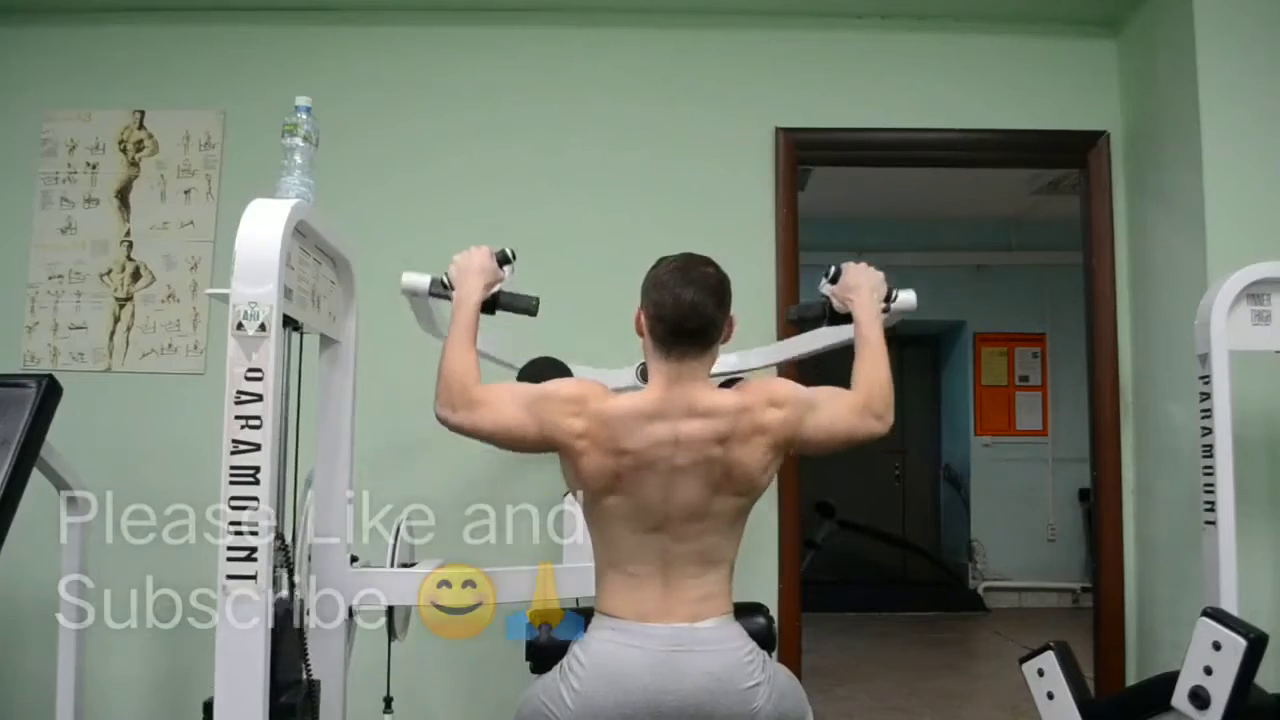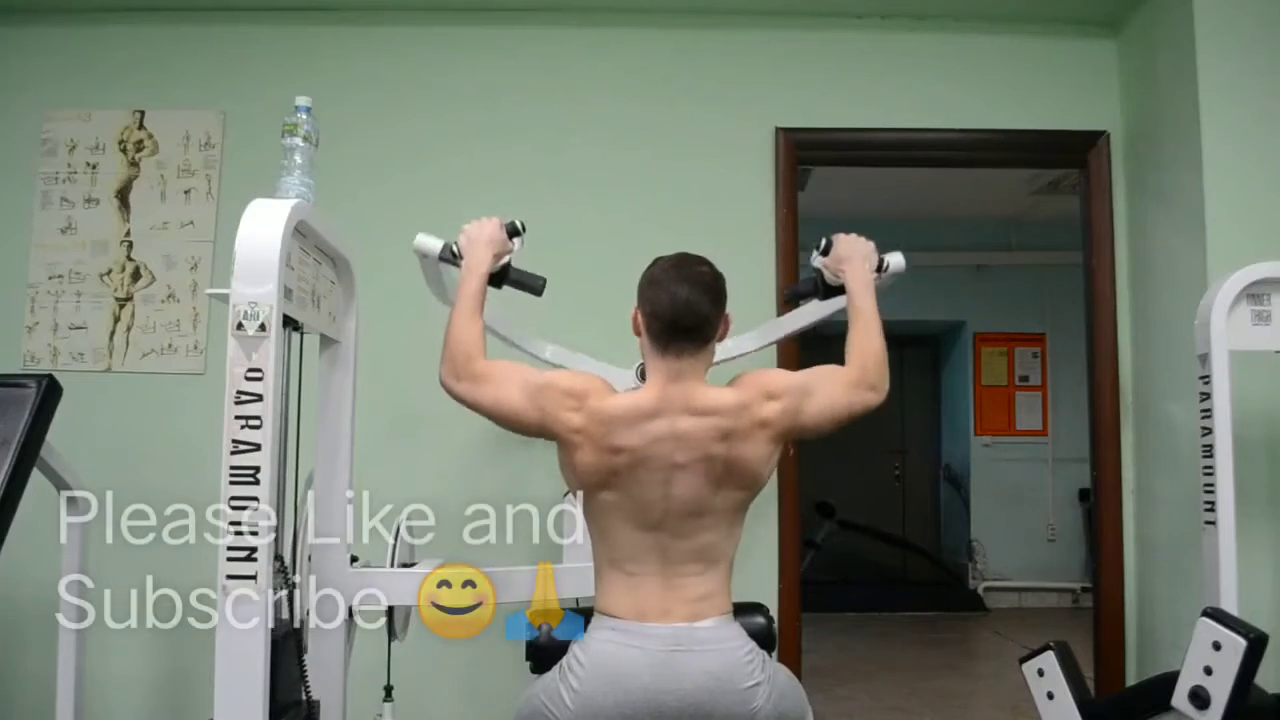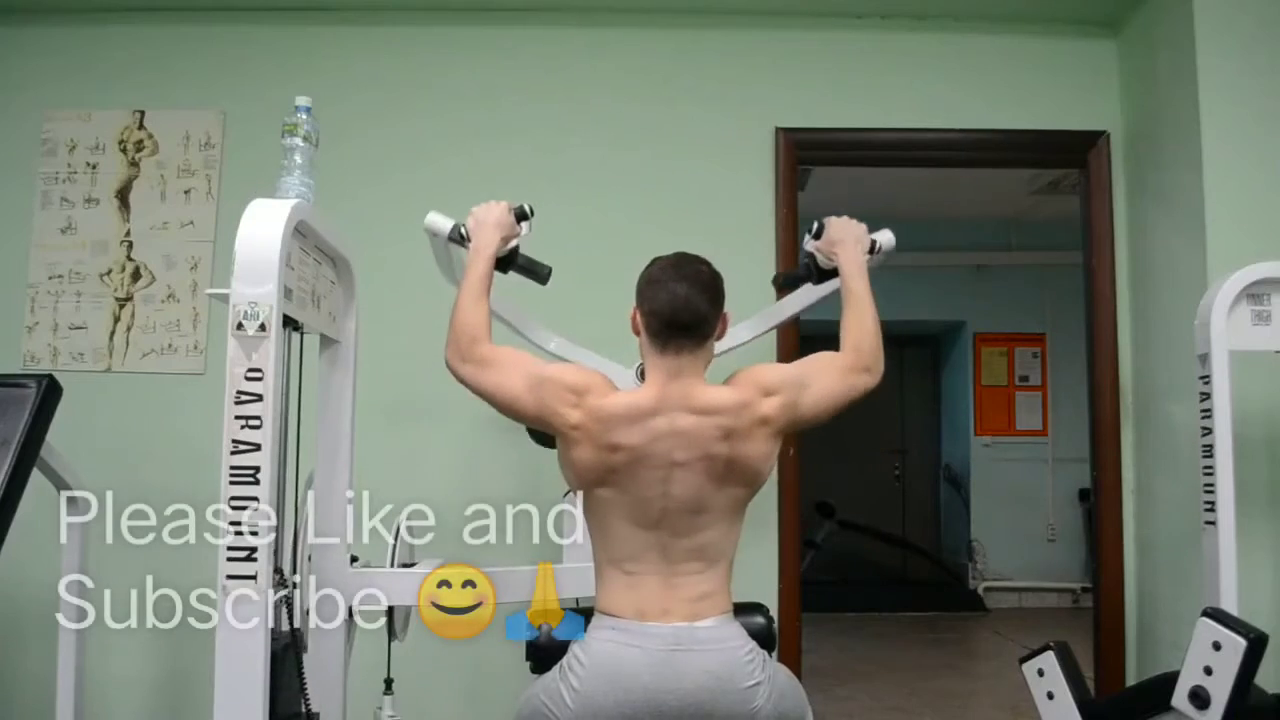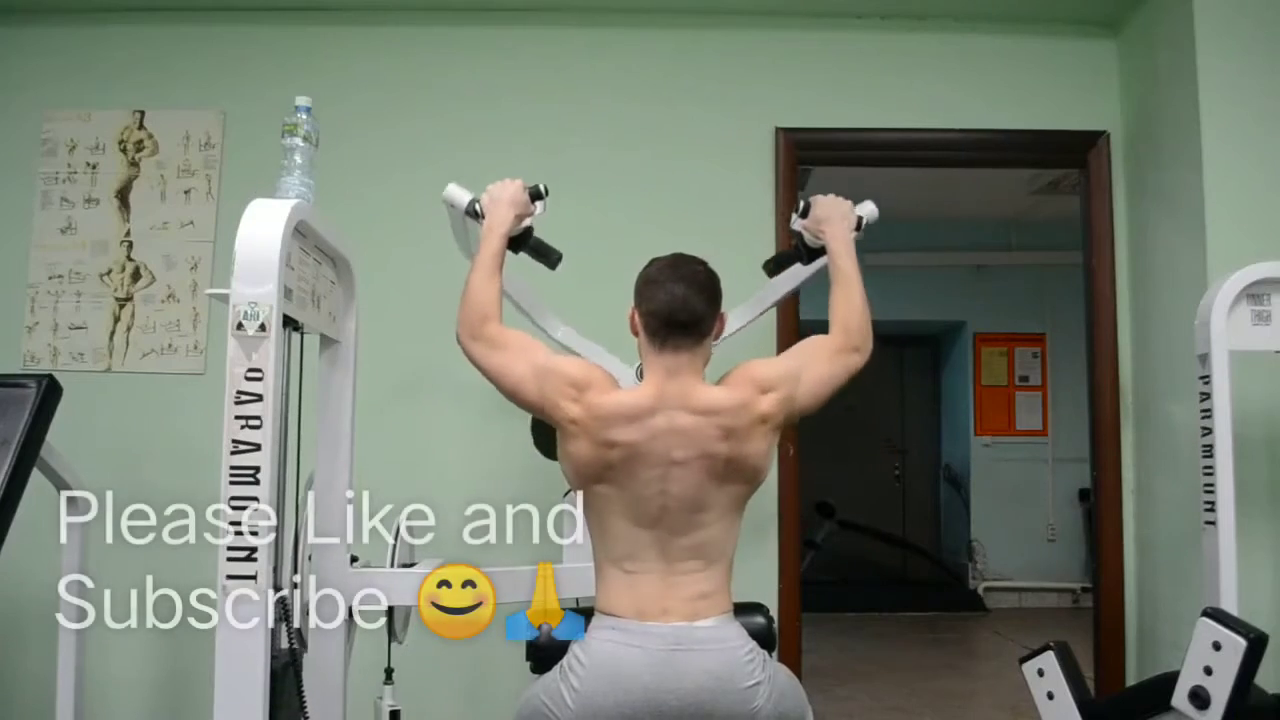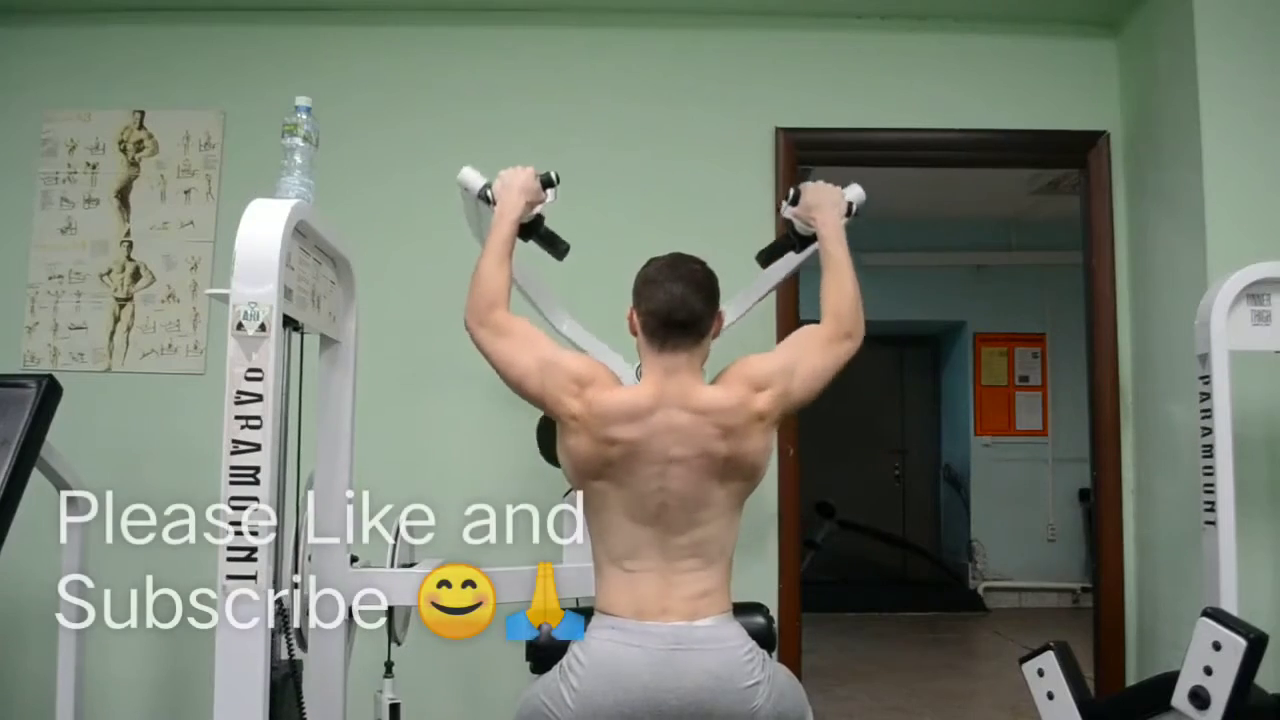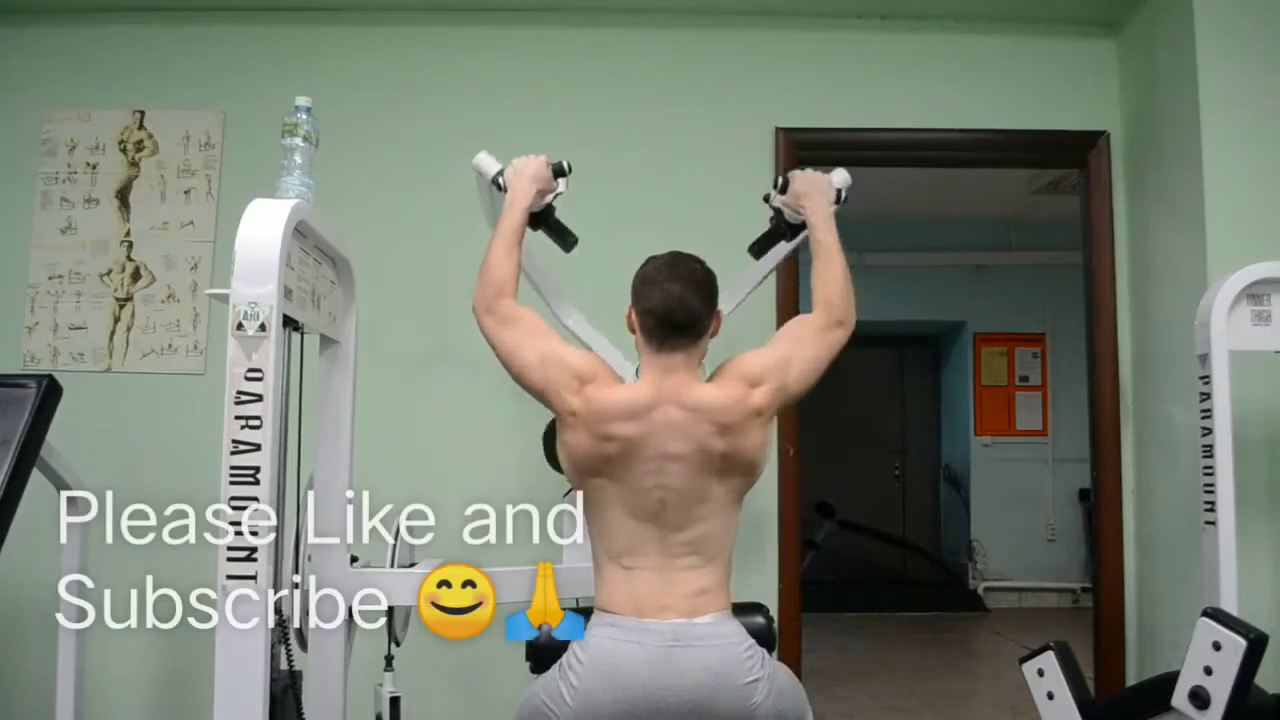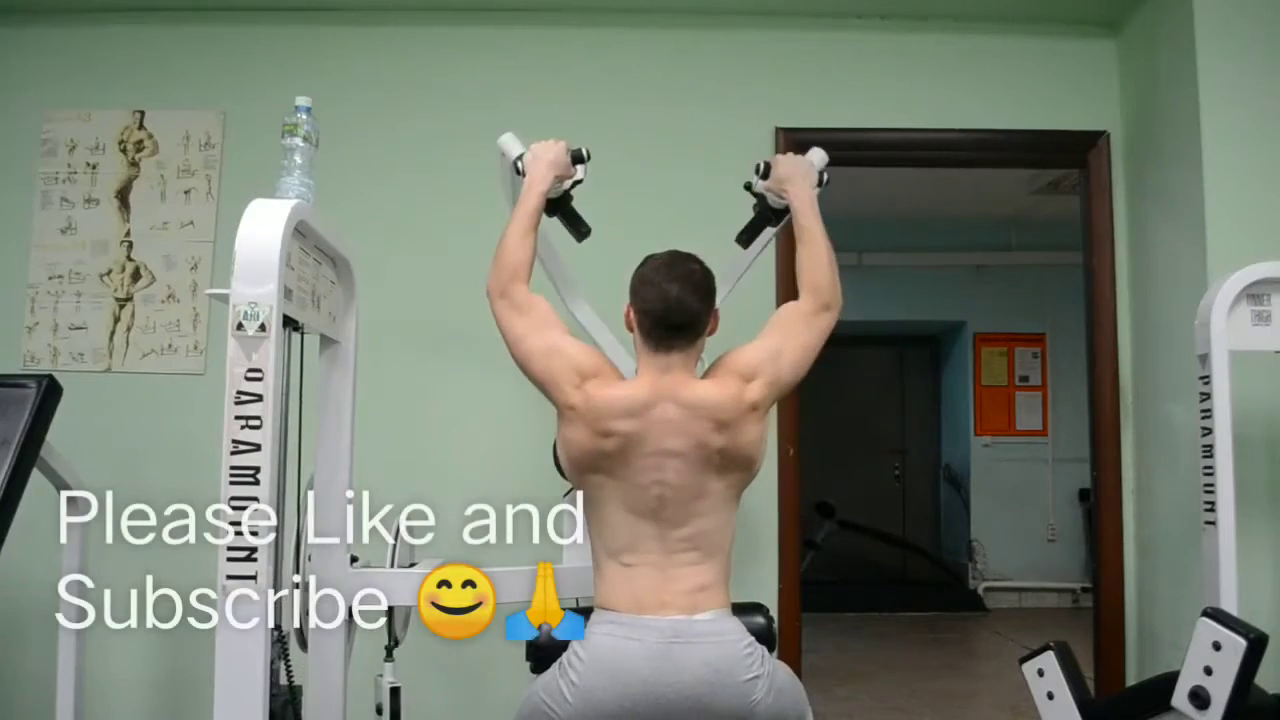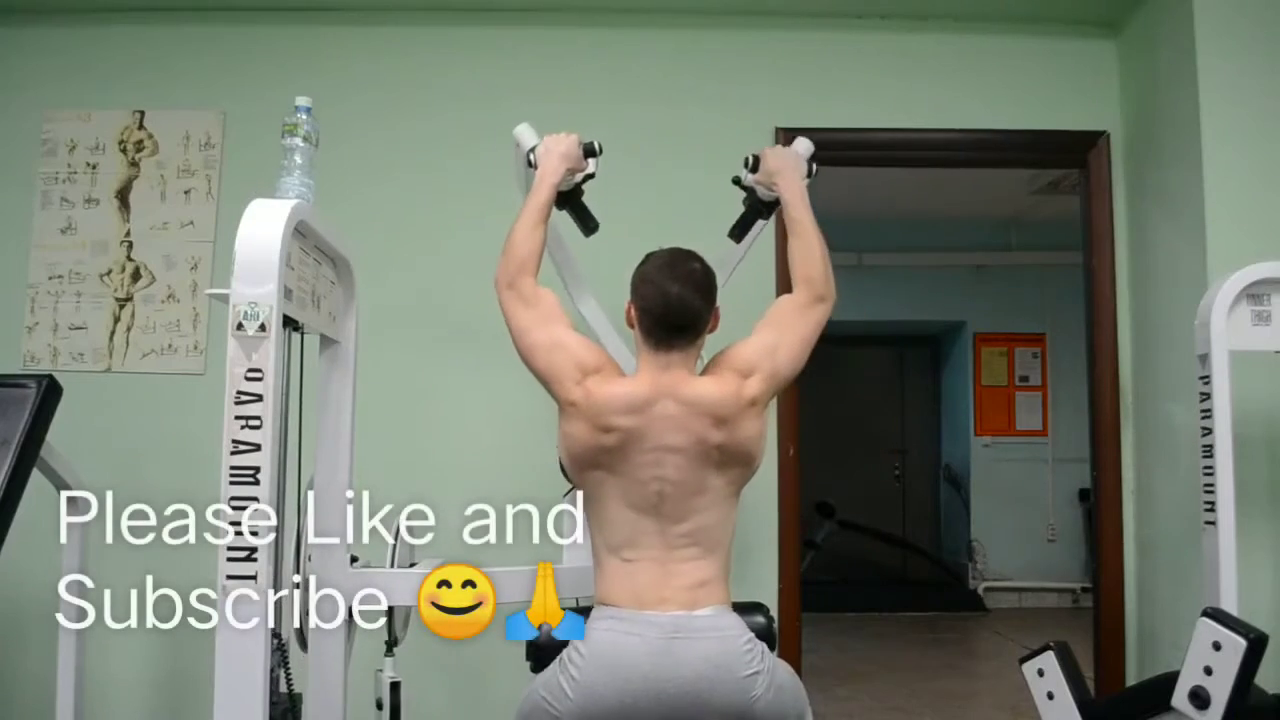
dt=0.1s
person 1, frame 1
left shoulder: (580, 418)
right shoulder: (766, 417)
left elbow: (457, 407)
right elbow: (875, 414)
left wrist: (469, 291)
right wrist: (865, 305)
left hip: (610, 670)
right hip: (724, 669)
person 1, frame 2
left shoulder: (582, 414)
right shoulder: (759, 413)
left elbow: (461, 374)
right elbow: (869, 383)
left wrist: (477, 262)
right wrist: (857, 276)
left hip: (609, 666)
right hip: (723, 666)
person 1, frame 3
left shoulder: (581, 411)
right shoulder: (759, 410)
left elbow: (466, 357)
right elbow: (864, 367)
left wrist: (485, 244)
right wrist: (850, 260)
left hip: (609, 667)
right hip: (724, 666)
person 1, frame 4
left shoulder: (584, 408)
right shoulder: (753, 408)
left elbow: (478, 333)
right elbow: (852, 344)
left wrist: (498, 223)
right wrist: (839, 238)
left hip: (610, 667)
right hip: (722, 665)
person 1, frame 5
left shoulder: (584, 406)
right shoulder: (751, 406)
left elbow: (484, 319)
right elbow: (845, 331)
left wrist: (508, 209)
right wrist: (829, 224)
left hip: (609, 667)
right hip: (723, 666)
person 1, frame 6
left shoulder: (586, 403)
right shoulder: (746, 403)
left elbow: (493, 307)
right elbow: (834, 318)
left wrist: (519, 198)
right wrist: (817, 210)
left hip: (610, 665)
right hip: (721, 663)
person 1, frame 7
left shoulder: (585, 400)
right shoulder: (744, 400)
left elbow: (506, 292)
right elbow: (820, 304)
left wrist: (538, 182)
right wrist: (800, 196)
left hip: (609, 663)
right hip: (722, 661)
person 1, frame 8
left shoulder: (587, 395)
right shoulder: (740, 395)
left elbow: (515, 284)
right elbow: (816, 295)
left wrist: (549, 176)
right wrist: (790, 185)
left hip: (609, 656)
right hip: (721, 654)
